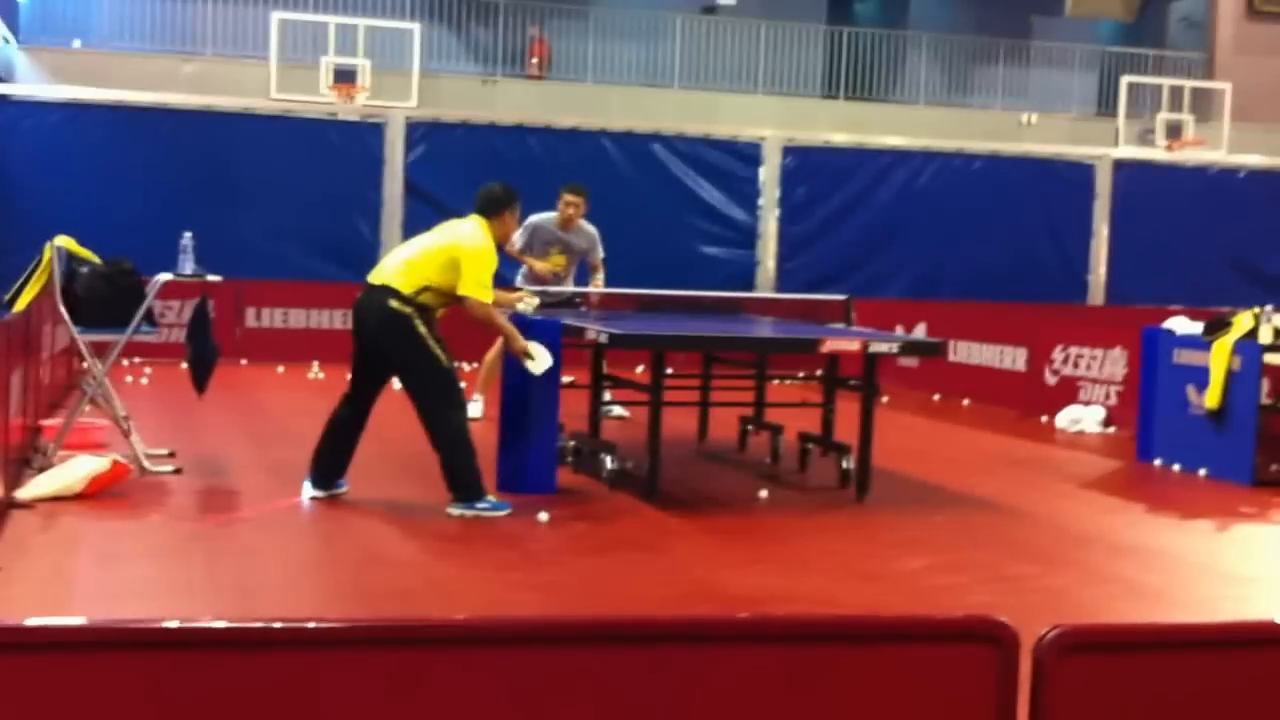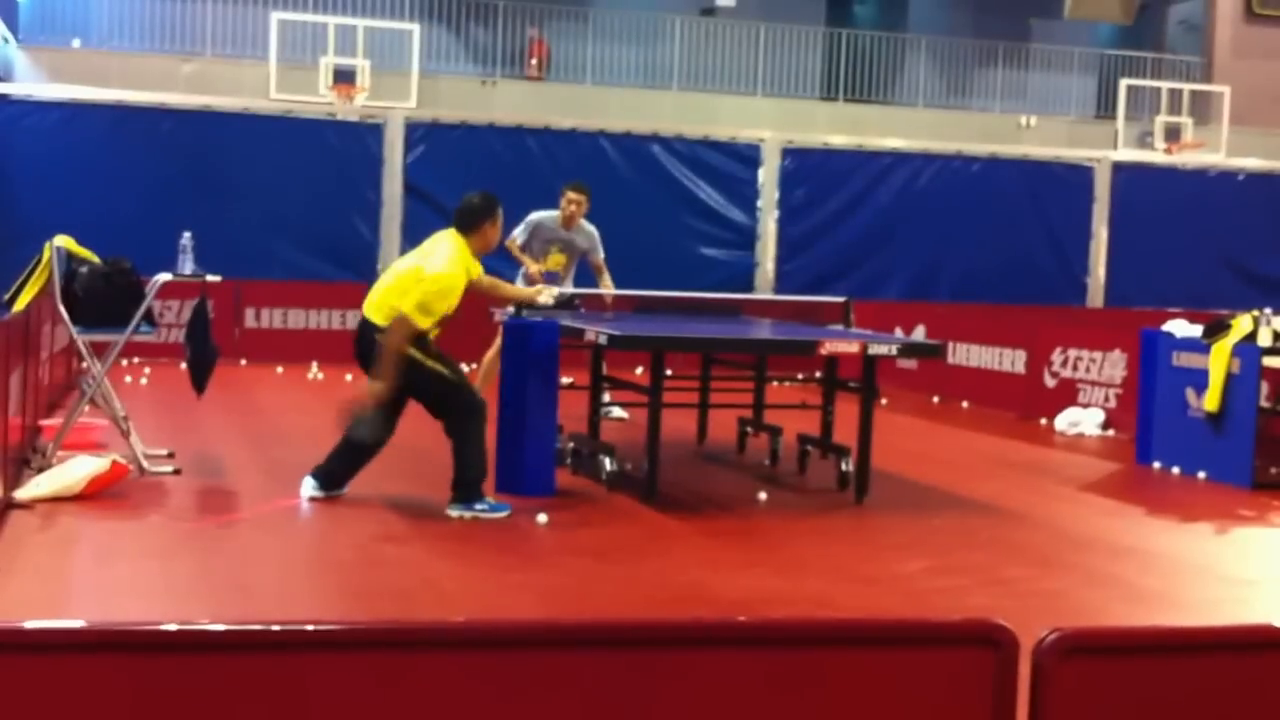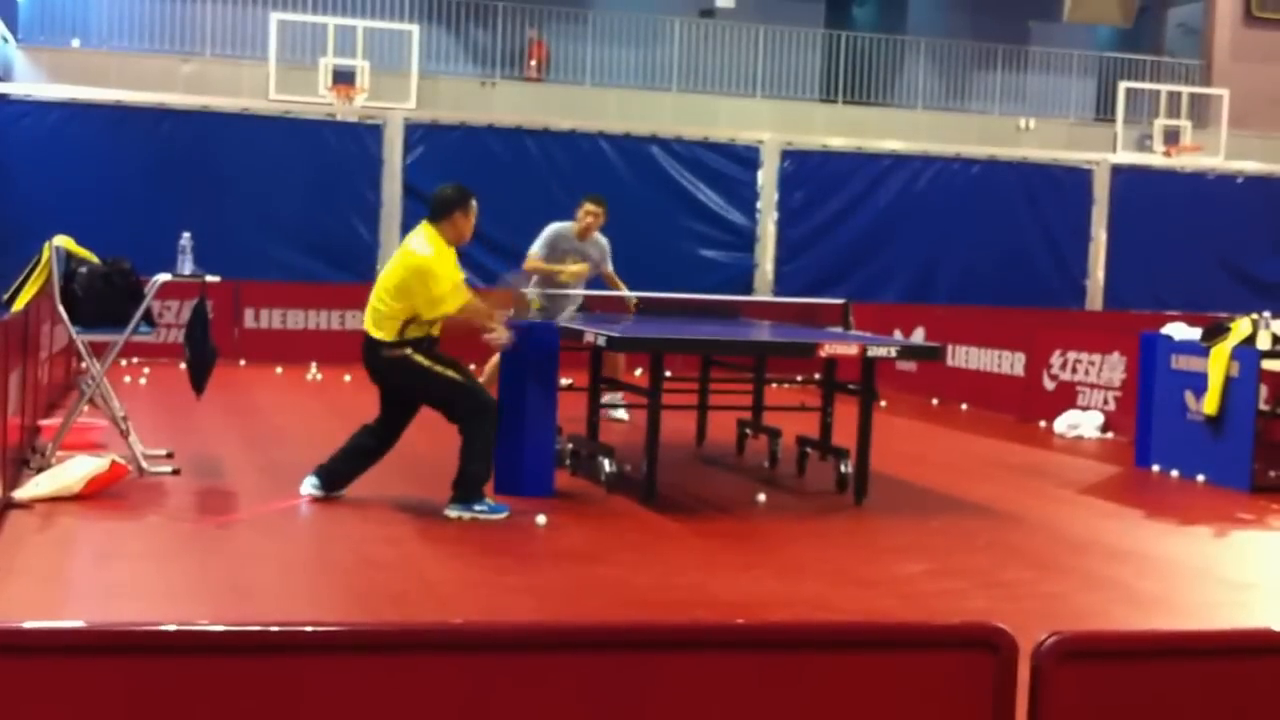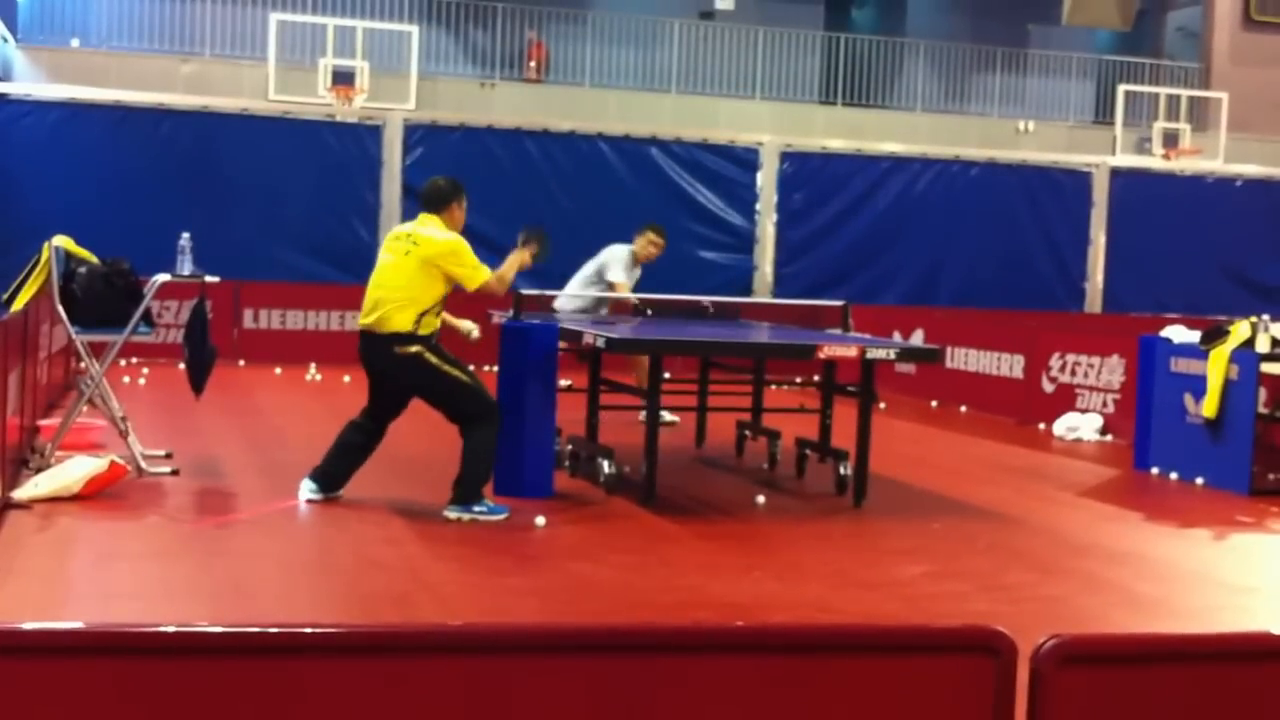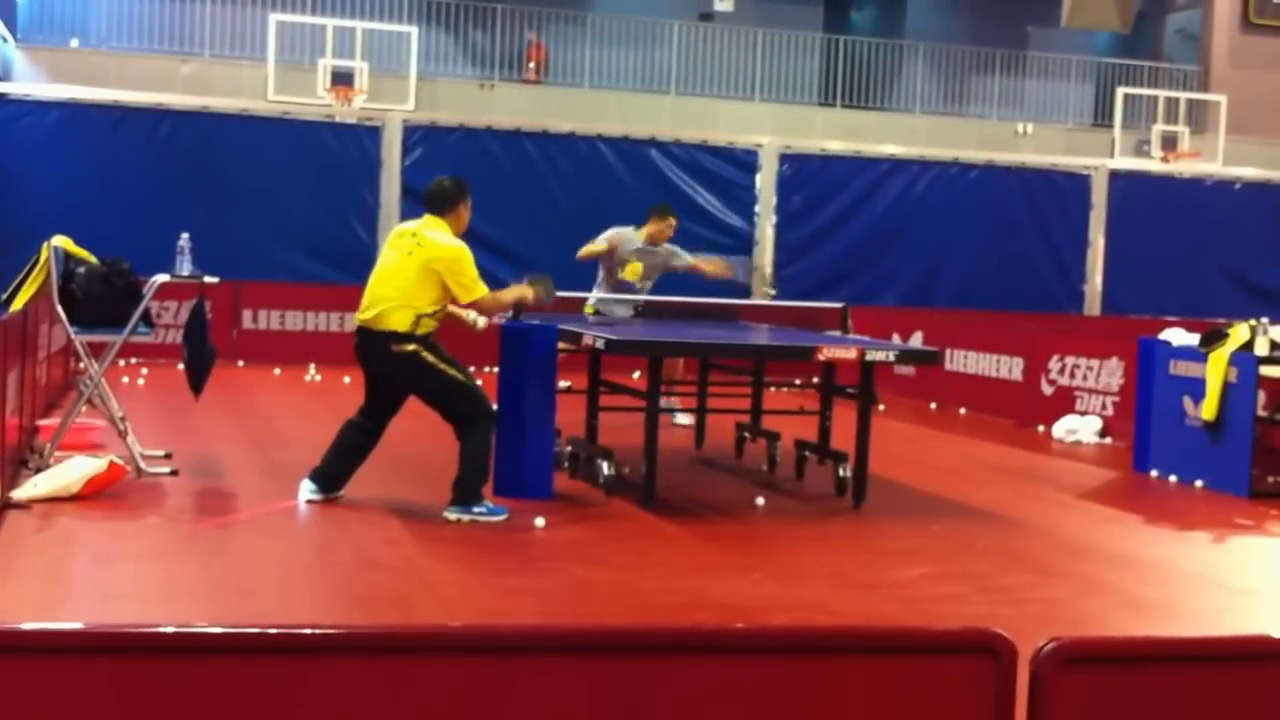
dt=0.3s
person 1, frame 1
left shoulder: (459, 228)
right shoulder: (481, 246)
right elbow: (474, 305)
left wrist: (508, 299)
right wrist: (511, 336)
left hip: (372, 302)
right hip: (398, 314)
left knee: (358, 397)
right knee: (445, 404)
left ankle: (321, 480)
right ankle: (469, 496)
person 1, frame 2
left shoulder: (451, 244)
right shoulder: (447, 271)
left elbow: (481, 282)
right elbow: (401, 325)
left wrist: (526, 294)
right wrist: (383, 381)
left hip: (380, 334)
right hip: (385, 338)
left knee: (380, 418)
right knee: (467, 408)
left ankle: (323, 480)
right ankle: (467, 498)
person 1, frame 3
left shoulder: (436, 245)
right shoulder: (427, 258)
left elbow: (458, 297)
right elbow: (457, 312)
left wrist: (491, 324)
right wrist: (492, 318)
left hip: (398, 346)
right hip: (397, 352)
left knee: (391, 422)
right knee: (480, 410)
left ankle: (323, 480)
right ankle: (467, 500)
person 1, frame 4
left shoulder: (399, 235)
right shoulder: (448, 243)
right elbow: (496, 285)
left wrist: (451, 321)
right wrist: (516, 260)
left hip: (374, 343)
right hip: (407, 349)
left knee: (376, 416)
right knee: (483, 413)
left ankle: (321, 483)
right ankle: (467, 501)
person 1, frame 5
left shoulder: (403, 232)
right shoulder: (451, 248)
right elbow: (487, 304)
left wrist: (454, 309)
right wrist: (518, 292)
left hip: (371, 339)
right hip: (403, 346)
left knee: (373, 415)
right knee: (477, 414)
left ankle: (321, 483)
right ankle: (467, 502)
person 2, frame 1
left shoulder: (589, 234)
right shoulder: (537, 223)
left elbow: (597, 267)
right elbow: (511, 248)
left wrist: (597, 281)
right wrist: (534, 263)
left hip: (563, 296)
right hip: (530, 292)
right knee: (504, 342)
left ankle: (605, 400)
right ankle: (477, 398)
person 2, frame 2
left shoulder: (589, 234)
right shoulder: (538, 220)
left elbow: (599, 267)
right elbow: (511, 244)
left wrist: (606, 284)
right wrist: (528, 263)
right knee: (502, 344)
left ankle: (604, 401)
person 2, frame 3
left shoulder: (601, 245)
right shoulder: (555, 231)
left elbow: (609, 275)
right elbow: (529, 265)
left wrist: (627, 294)
right wrist: (566, 269)
left hip: (573, 308)
right hip: (540, 305)
left ankle: (612, 400)
person 2, frame 4
left shoulder: (637, 265)
right shoulder: (620, 256)
right elbow: (624, 296)
left hip: (595, 317)
right hip: (570, 312)
left knee: (639, 352)
person 2, frame 5
left shoulder: (666, 252)
right shoulder: (617, 236)
left elbow: (699, 266)
right elbow: (581, 255)
left wrist: (728, 270)
right wrist: (603, 248)
left hip: (632, 315)
right hip: (600, 309)
left ankle: (670, 403)
